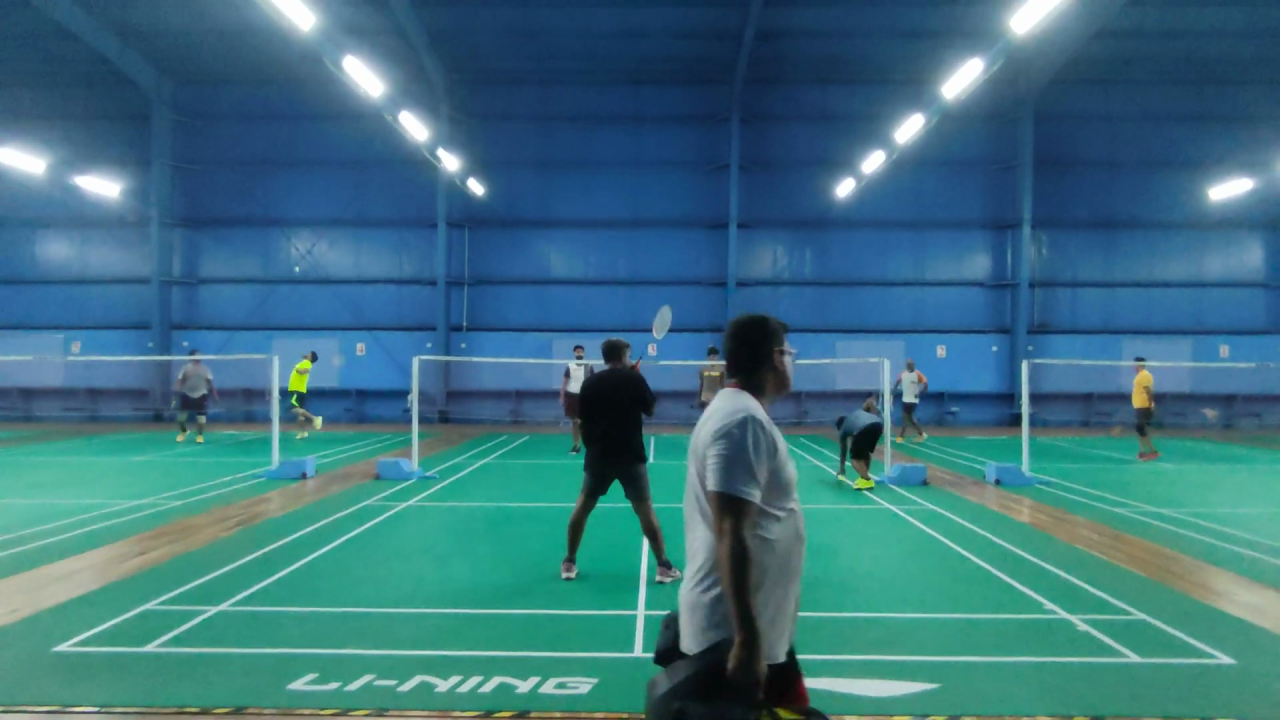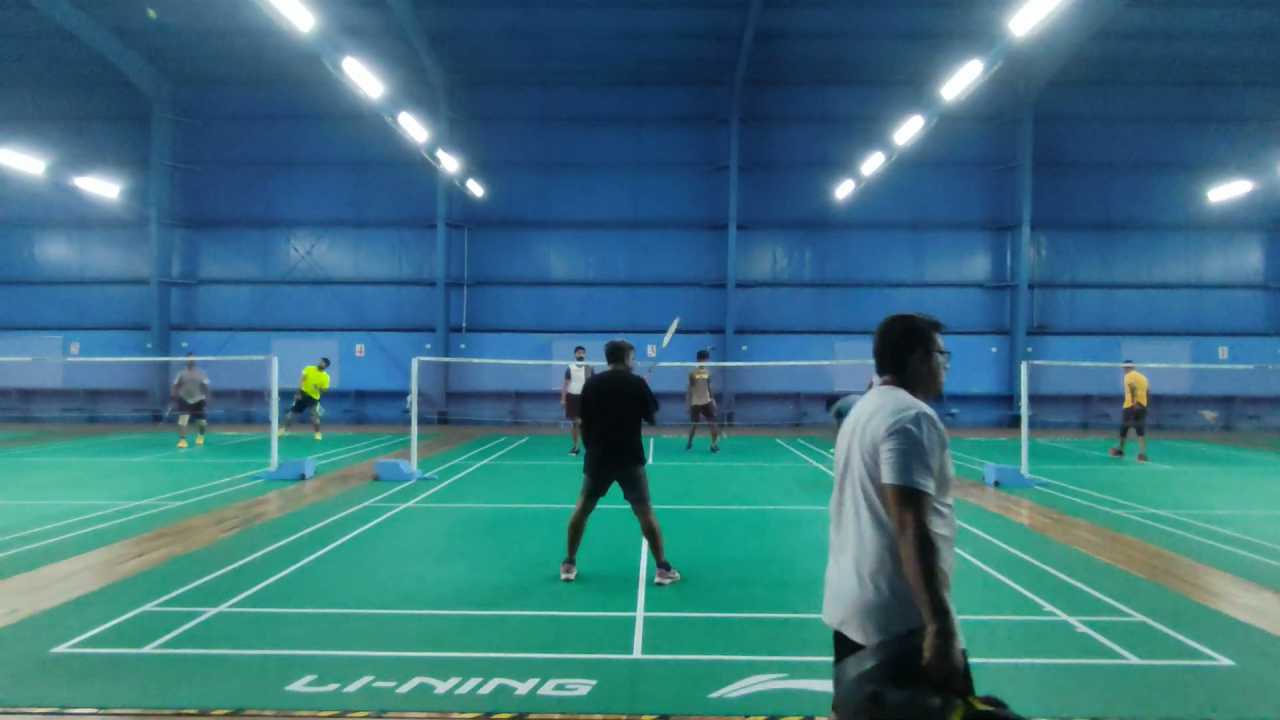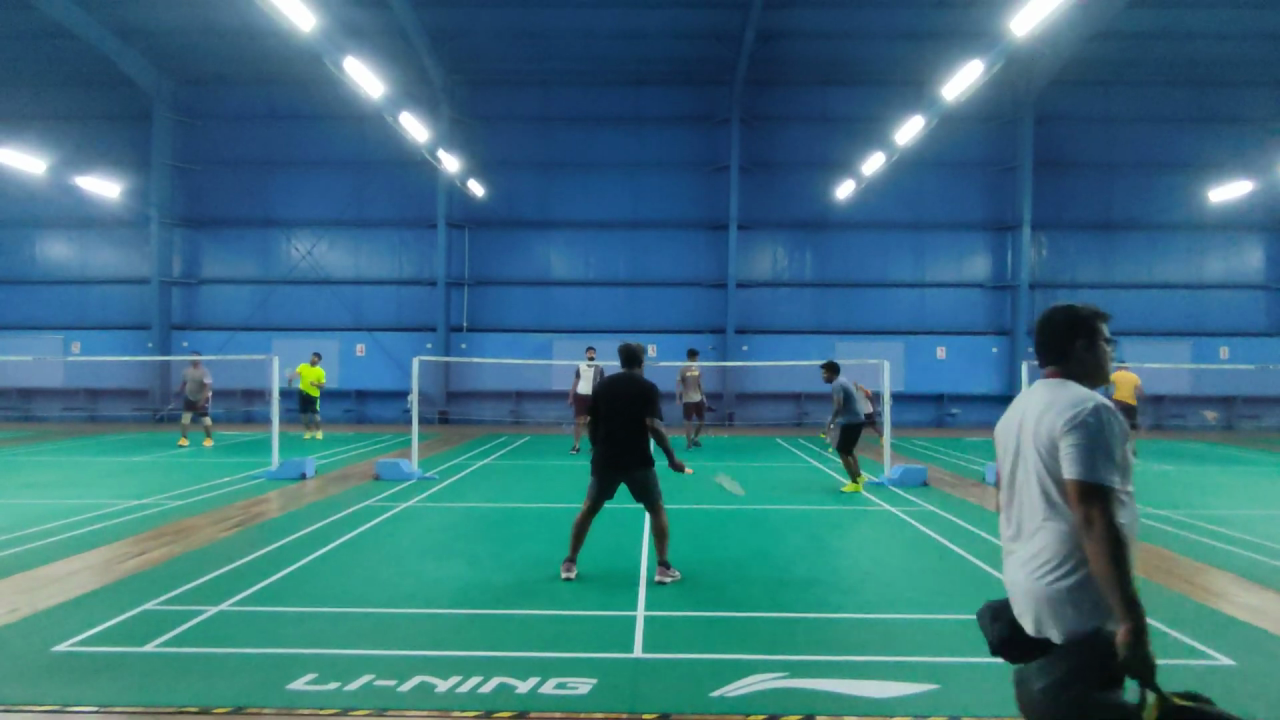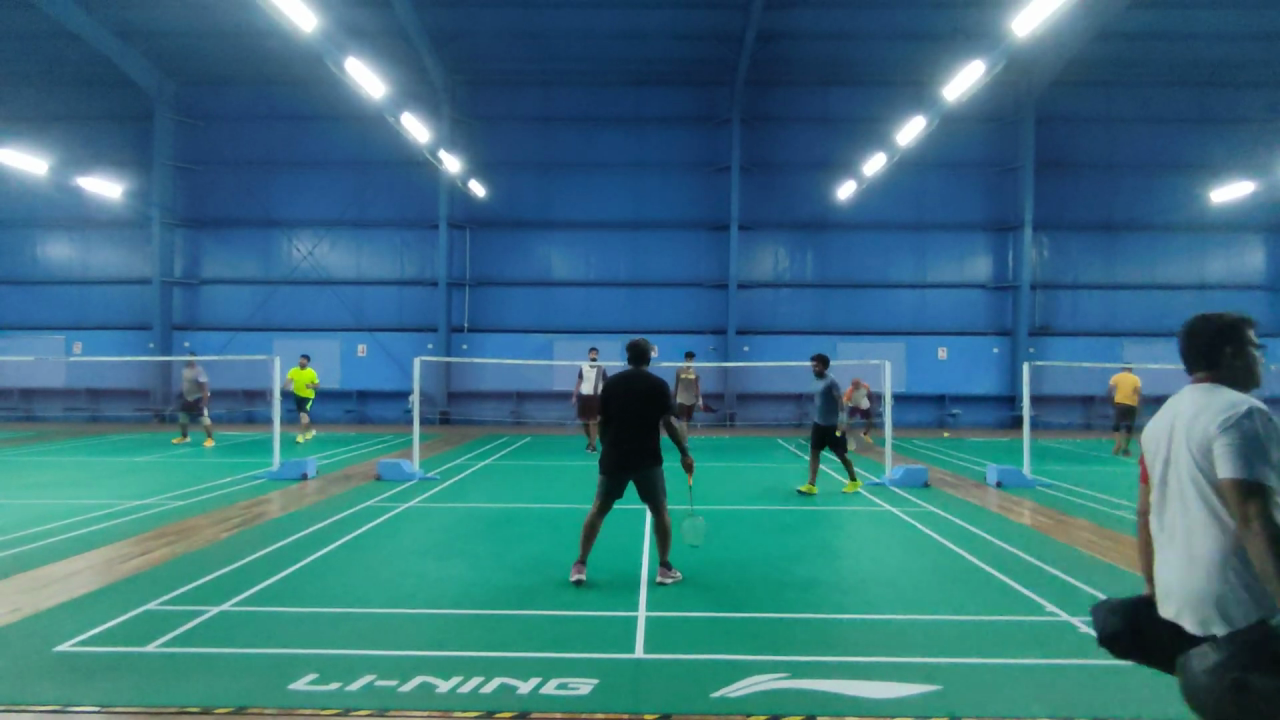
dt=0.4s
person 1, frame 1
left shoulder: (731, 412)
right shoulder: (745, 423)
right elbow: (732, 537)
right wrist: (745, 642)
left hip: (756, 623)
right hip: (730, 626)
left knee: (792, 711)
person 1, frame 2
left shoulder: (864, 411)
right shoulder: (912, 418)
right elbow: (910, 528)
right wrist: (941, 627)
left hip: (851, 602)
right hip: (902, 614)
person 1, frame 3
left shoulder: (1018, 408)
right shoulder: (1089, 411)
right elbow: (1096, 524)
right wrist: (1132, 622)
left hip: (1031, 593)
right hip: (1076, 605)
person 1, frame 4
left shoulder: (1163, 418)
right shoulder: (1242, 414)
left elbow: (1146, 512)
left wrist: (1156, 587)
left hip: (1177, 596)
right hip: (1234, 605)
person 2, frame 1
left shoulder: (590, 383)
right shoulder: (634, 379)
left elbow: (583, 421)
right elbow: (650, 410)
left hip: (599, 456)
right hip: (631, 457)
left knee: (582, 507)
right knee: (645, 510)
left ankle: (569, 563)
right ankle: (663, 566)
person 2, frame 2
left shoulder: (591, 384)
right shoulder: (637, 383)
left elbow: (583, 422)
right elbow: (651, 419)
left hip: (598, 458)
right hip: (630, 458)
left knee: (582, 508)
right knee: (645, 512)
left ankle: (569, 564)
right ankle: (663, 568)
person 2, frame 3
left shoulder: (602, 385)
right shoulder: (647, 388)
left elbow: (592, 423)
right elbow: (653, 425)
right wrist: (671, 457)
left hip: (604, 461)
right hip: (637, 462)
left knee: (588, 510)
right knee: (657, 511)
left ankle: (569, 563)
right ankle: (663, 567)
person 2, frame 4
left shoulder: (611, 383)
right shoulder: (658, 385)
left elbow: (602, 422)
right elbow: (669, 423)
right wrist: (685, 453)
left hip: (613, 459)
right hip: (647, 460)
left knee: (598, 510)
right knee: (660, 512)
left ankle: (580, 565)
right ankle: (665, 568)
